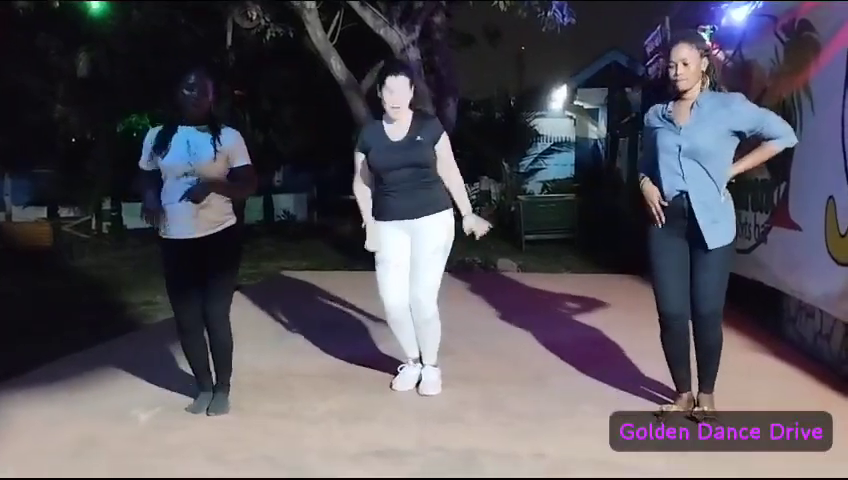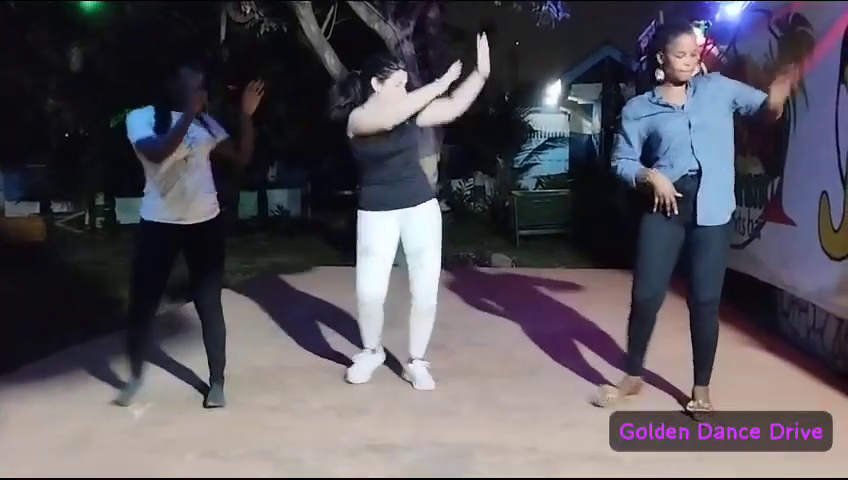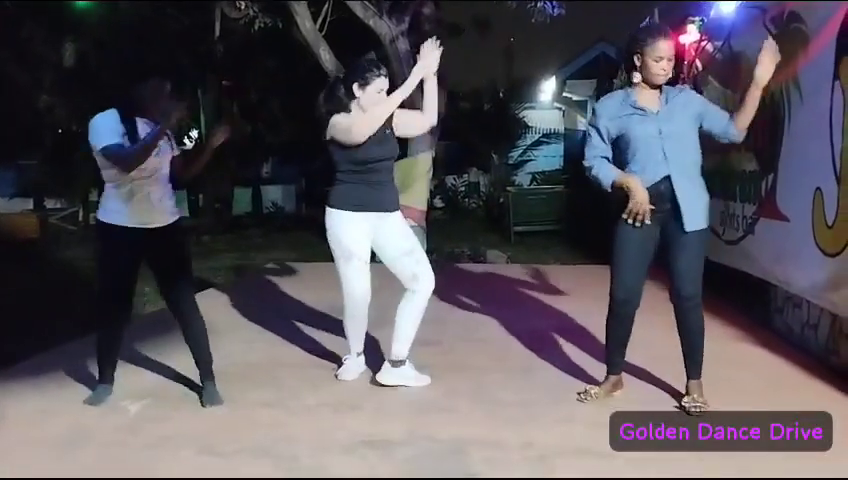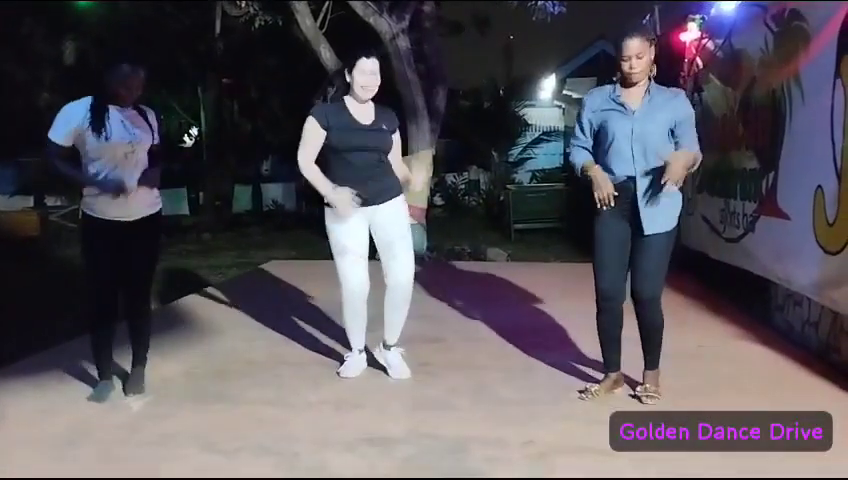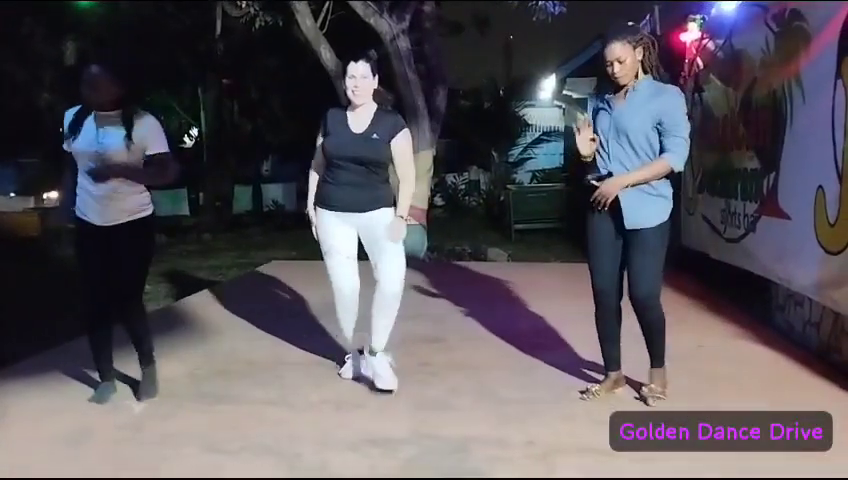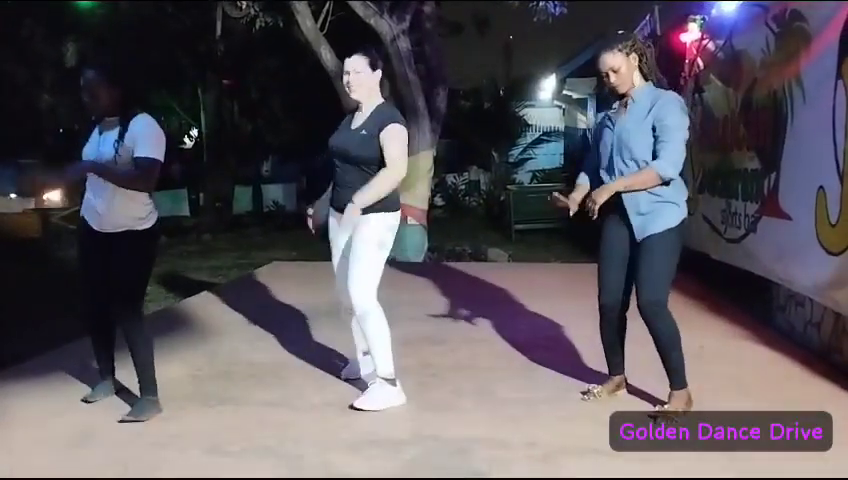
dt=0.3s
person 1, frame 1
left shoulder: (730, 107)
right shoulder: (655, 117)
left elbow: (783, 136)
left wrist: (731, 170)
right wrist: (647, 185)
left hip: (713, 222)
right hip: (667, 221)
left knee: (707, 313)
right knee: (672, 311)
left ankle: (706, 395)
right ankle: (683, 394)
person 1, frame 2
left shoulder: (717, 88)
right shoulder: (639, 109)
left elbow: (766, 109)
right elbow: (622, 160)
left wrist: (777, 96)
right wrist: (650, 176)
left hip: (711, 207)
right hip: (664, 207)
left knee: (705, 301)
right knee: (645, 296)
left ankle: (701, 389)
right ankle: (633, 377)
person 1, frame 3
left shoulder: (687, 100)
right shoulder: (611, 107)
left elbow: (732, 132)
right elbow: (594, 161)
left wrist: (758, 84)
right wrist: (629, 182)
left hip: (686, 208)
right hip: (640, 207)
left knee: (688, 297)
right knee: (623, 297)
left ankle: (694, 385)
right ankle: (612, 376)
person 1, frame 4
left shoulder: (674, 100)
right shoulder: (597, 101)
left elbow: (690, 148)
right elbow: (578, 148)
left wrist: (685, 159)
right wrist: (594, 173)
left hip: (656, 208)
right hip: (611, 204)
left knee: (646, 295)
right knee: (608, 294)
left ankle: (651, 373)
right ankle: (612, 373)
person 1, frame 5
left shoulder: (667, 97)
right shoulder: (601, 103)
left elbow: (675, 157)
left wrist: (622, 181)
right wrist: (587, 150)
left hip: (647, 209)
right hip: (604, 207)
left knee: (645, 293)
right knee: (605, 294)
left ankle: (657, 371)
right ankle: (614, 373)
person 1, frame 6
left shoulder: (666, 104)
right shoulder: (607, 116)
left elbow: (668, 167)
right elbow: (593, 166)
left wrist: (611, 187)
right wrist: (577, 195)
left hip: (660, 217)
right hip: (617, 217)
left knee: (651, 302)
right knee: (610, 303)
left ankle: (680, 391)
right ankle: (616, 376)
person 2, frame 1
left shoulder: (228, 137)
right shoulder: (158, 136)
left elbow: (249, 186)
right elbow: (147, 180)
left wrist: (213, 184)
right wrist: (150, 201)
left hip: (220, 237)
right hip: (177, 240)
left knee: (216, 315)
right knee: (187, 319)
left ankle: (223, 388)
right ankle: (204, 387)
person 2, frame 2
left shoulder: (205, 122)
right shoulder: (142, 118)
left elbow: (242, 154)
right elbow: (156, 154)
left wrist: (246, 114)
right wrist: (187, 112)
left hip: (205, 224)
right hip: (159, 225)
left knee: (209, 305)
right knee: (143, 302)
left ankle: (217, 381)
right ankle: (134, 376)
person 2, frame 3
left shoulder: (160, 127)
right shoulder: (106, 122)
left elbow: (181, 172)
right elbow: (126, 163)
left wrist: (211, 145)
right wrist: (167, 123)
left hip: (165, 226)
right hip: (119, 229)
left knee: (183, 303)
right knee: (114, 308)
left ankle: (208, 379)
right ankle: (104, 380)
person 2, frame 4
left shoulder: (147, 116)
right shoulder: (78, 112)
right elbow: (53, 159)
left wrist: (155, 172)
right wrist: (96, 182)
left hip: (145, 219)
right hip: (100, 221)
left knee: (137, 298)
right knee: (103, 299)
left ankle: (138, 368)
right ankle: (104, 377)
person 2, frame 5
left shoulder: (143, 123)
right shoulder: (74, 118)
left elbow: (168, 172)
left wrist: (119, 170)
right wrist: (68, 206)
left hip: (133, 224)
right hip: (89, 225)
left knee: (127, 301)
right knee: (95, 302)
left ankle: (148, 367)
right ankle: (106, 378)
person 2, frame 6
left shoulder: (143, 127)
right shoulder: (98, 126)
left elbow: (145, 180)
left wrist: (92, 168)
right wrist: (62, 178)
left hip: (134, 234)
right hip: (94, 229)
left knee: (127, 310)
right knee: (95, 305)
left ankle: (149, 397)
right ankle: (106, 378)
person 3, frame 1
left shoulder: (429, 125)
right shoulder: (368, 134)
left elbow: (448, 171)
right elbow: (362, 181)
left wrist: (468, 213)
right wrist: (369, 222)
left hip: (433, 219)
right hip: (391, 224)
left knee: (422, 298)
right knee: (393, 301)
left ankle: (430, 367)
right ankle: (412, 361)
person 3, frame 2
left shoulder: (408, 112)
right shoulder: (358, 117)
left elbow: (452, 107)
right elbow: (391, 114)
left wrist: (480, 74)
right wrist: (440, 83)
left hip: (421, 208)
right hip: (377, 214)
left knee: (426, 290)
right knee: (370, 291)
left ankle: (416, 362)
right ankle: (370, 351)
person 3, frame 3
left shoulder: (386, 118)
right shoulder: (338, 120)
left elbow: (426, 122)
right elbow: (360, 130)
left wrist: (429, 75)
right wrist: (412, 78)
left hip: (388, 216)
right hip: (348, 216)
left knee: (422, 281)
right knee: (358, 293)
left ankle: (396, 365)
right ankle: (355, 356)
person 3, frame 4
left shoulder: (388, 118)
right shoulder: (325, 113)
left elbow: (395, 162)
right elbow: (305, 159)
left wrist: (410, 177)
right wrist: (331, 192)
left hip: (389, 204)
right hip: (345, 211)
left knee: (402, 276)
right knee: (355, 286)
left ankle: (388, 347)
right ankle: (356, 352)
person 3, frame 5
left shoulder: (392, 123)
right shoulder: (331, 118)
left elbow: (407, 174)
right elbow: (318, 164)
left wrist: (401, 215)
right wrist: (311, 206)
left hip: (376, 213)
right hip: (332, 215)
left knee: (392, 279)
right knee: (343, 289)
left ankle: (379, 356)
right ankle: (356, 353)
person 3, frame 6
left shoulder: (389, 119)
right shoulder: (350, 117)
left elbow: (396, 170)
left wrist: (357, 204)
right wrist: (324, 201)
left hip: (375, 217)
right hip: (340, 215)
left knee: (361, 294)
right knee: (346, 293)
left ankle: (387, 383)
right ankle: (365, 355)
